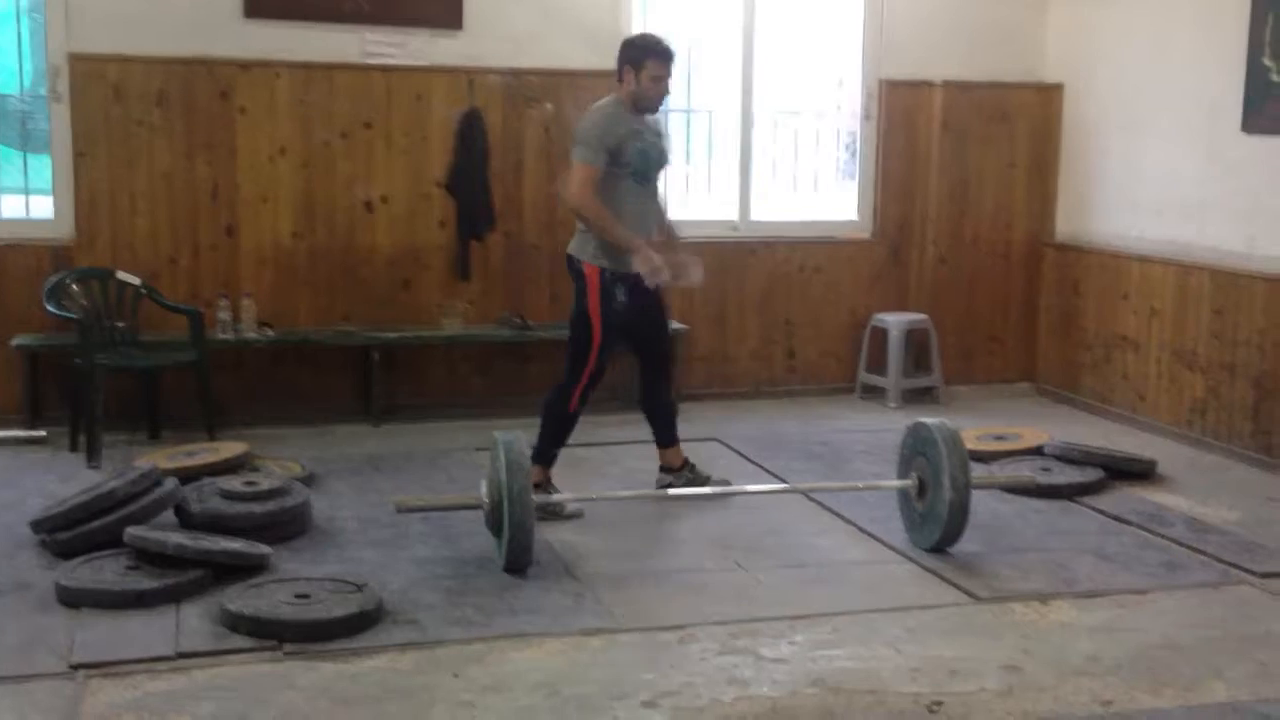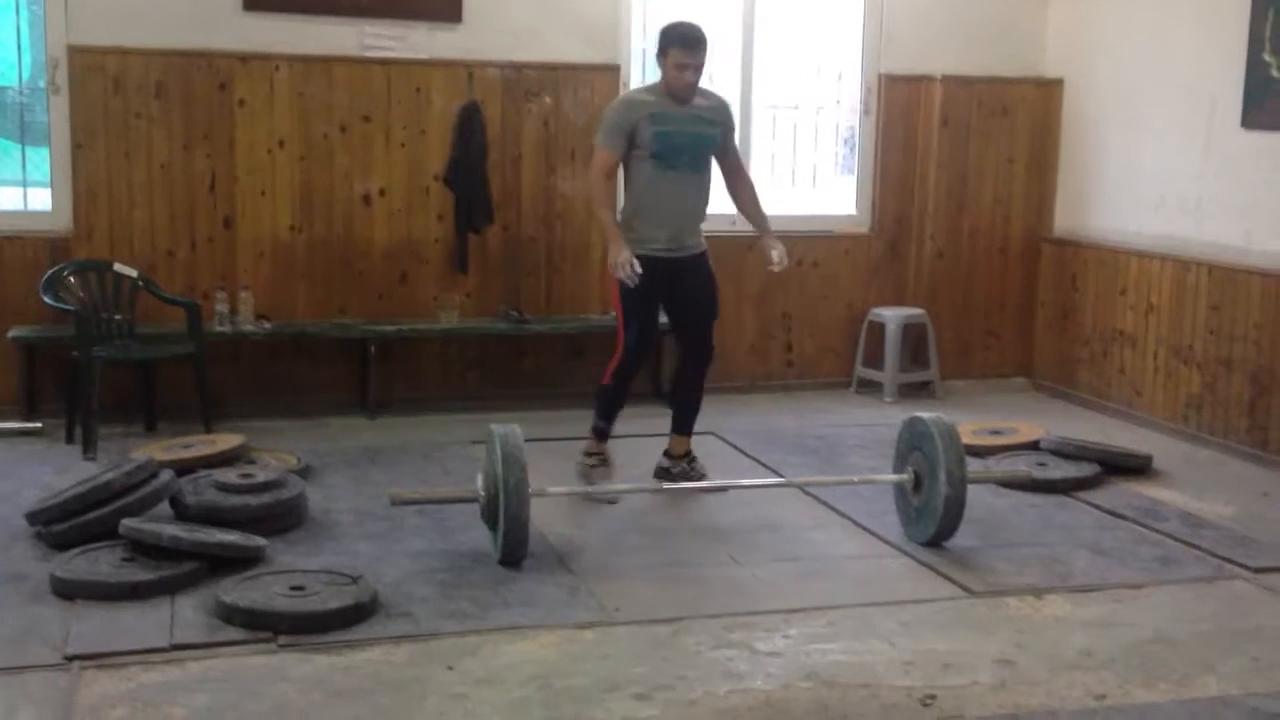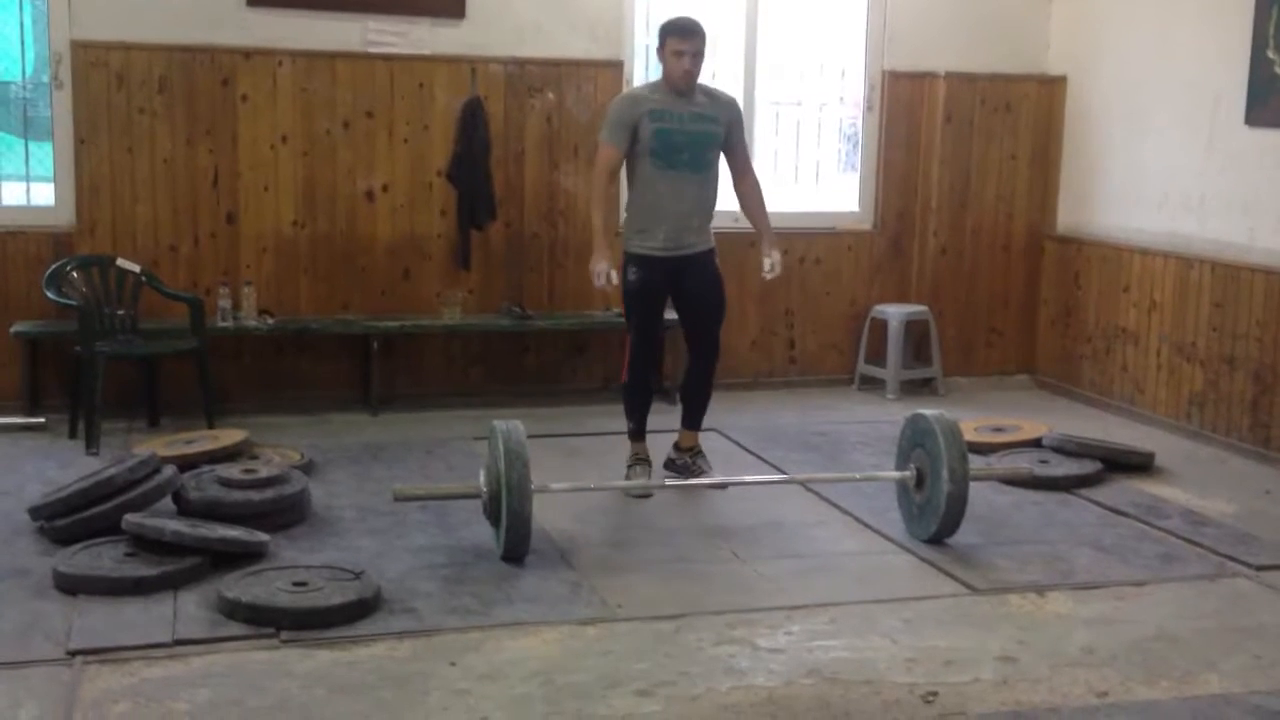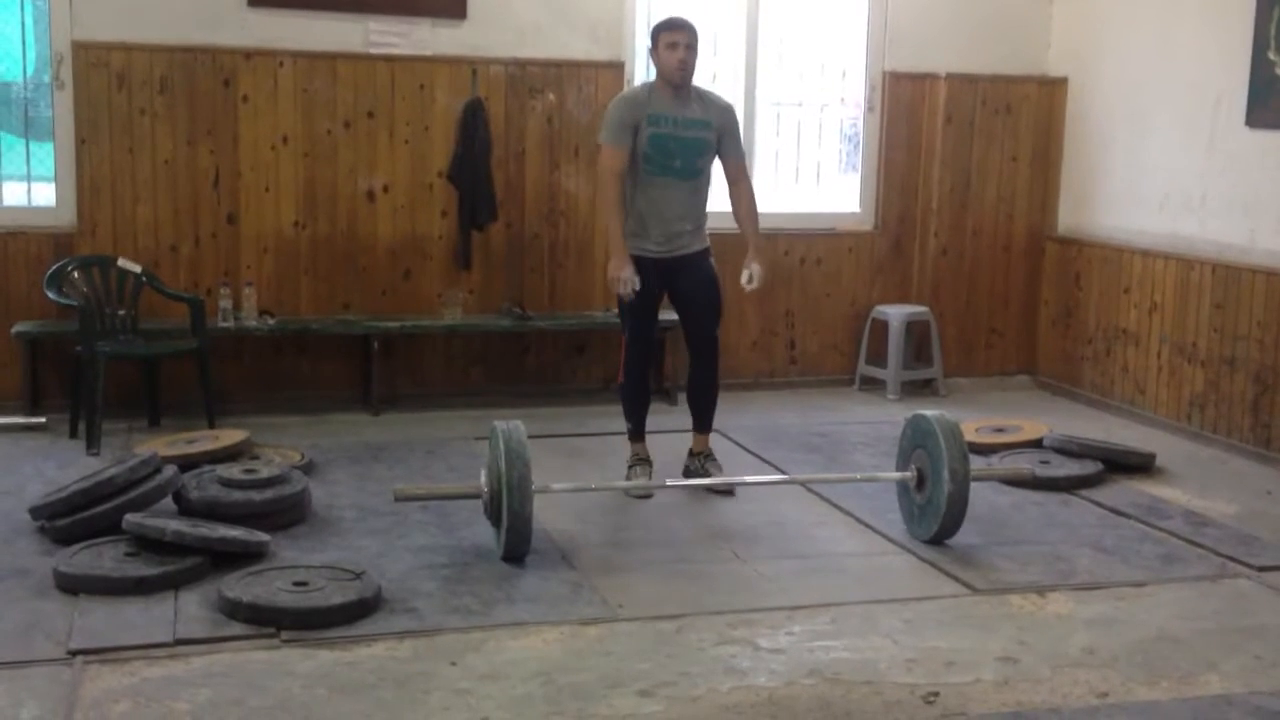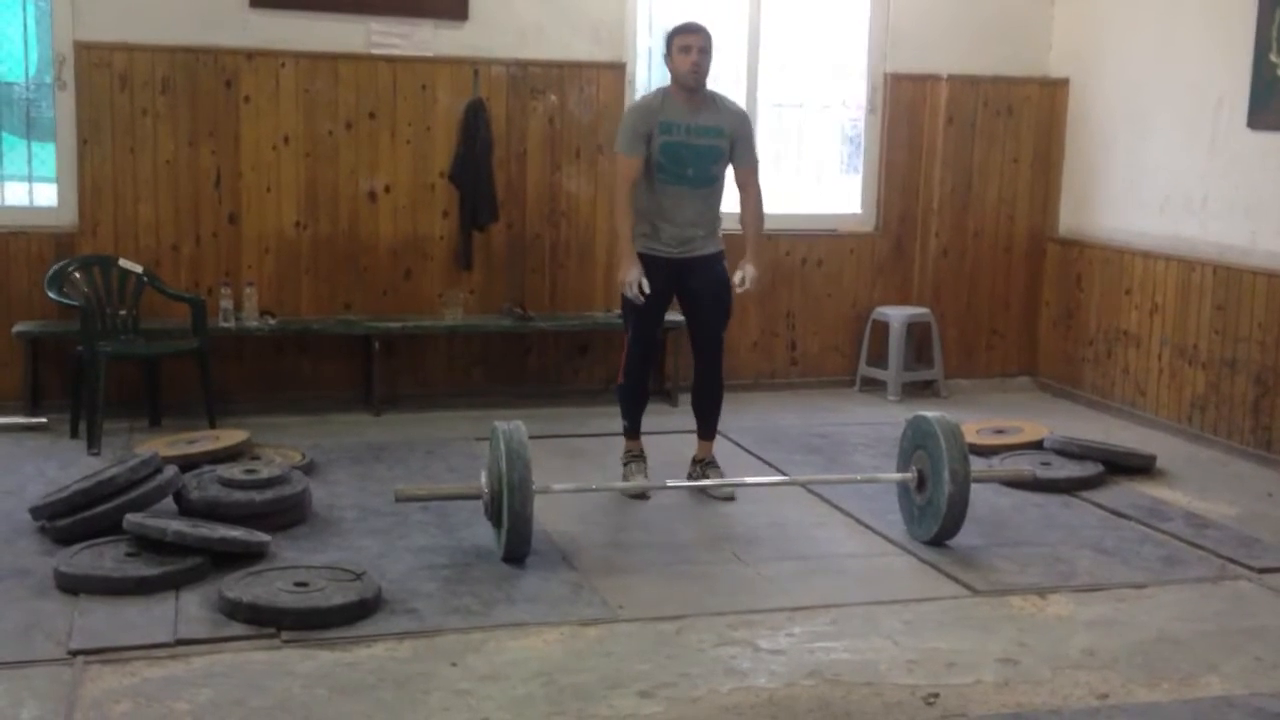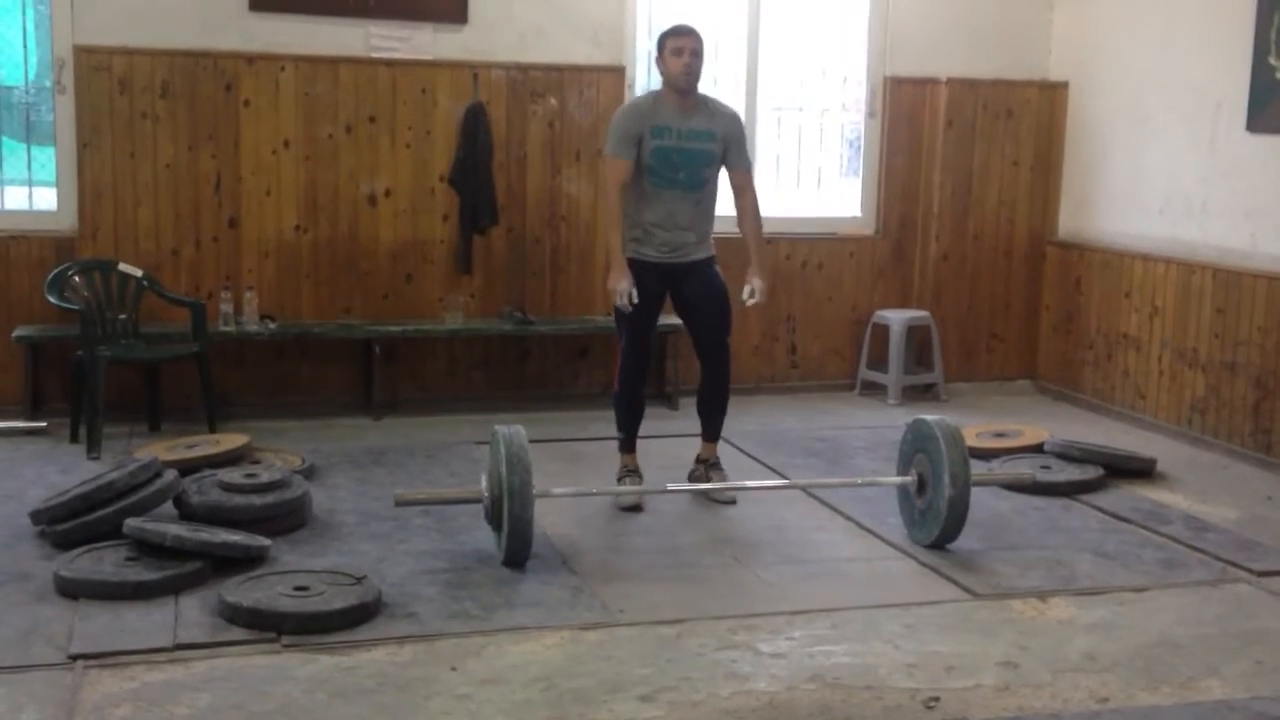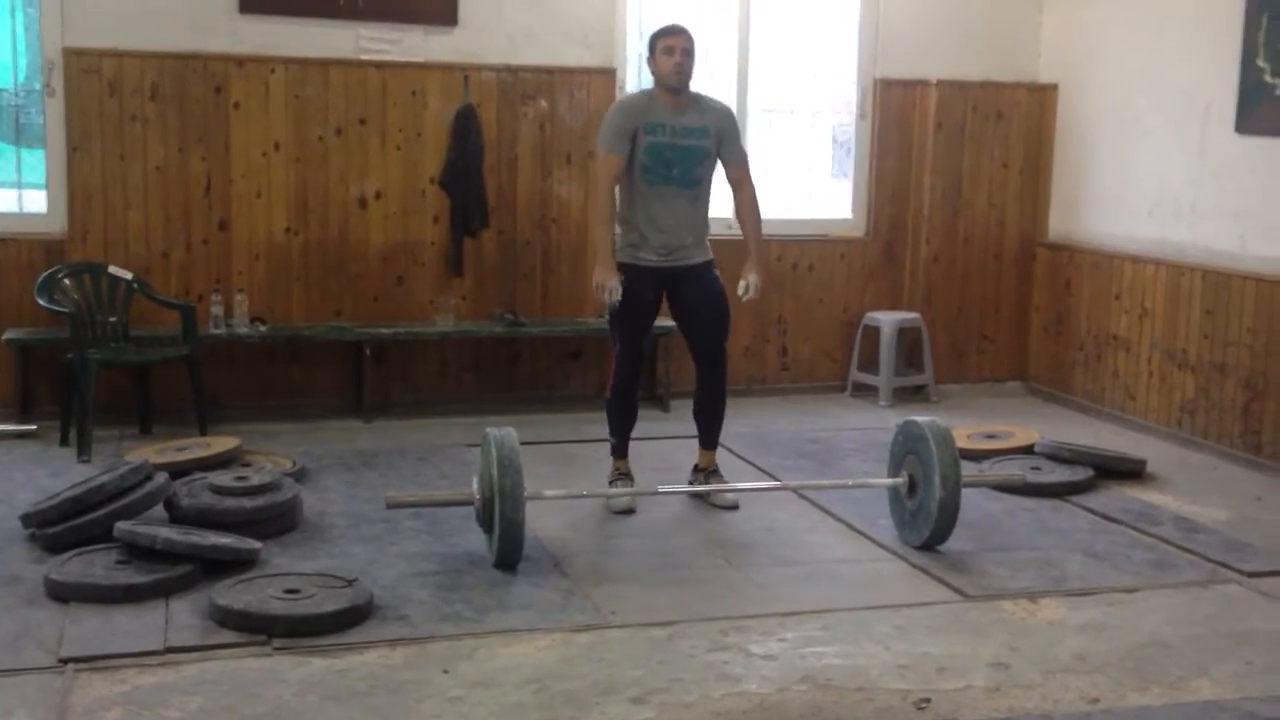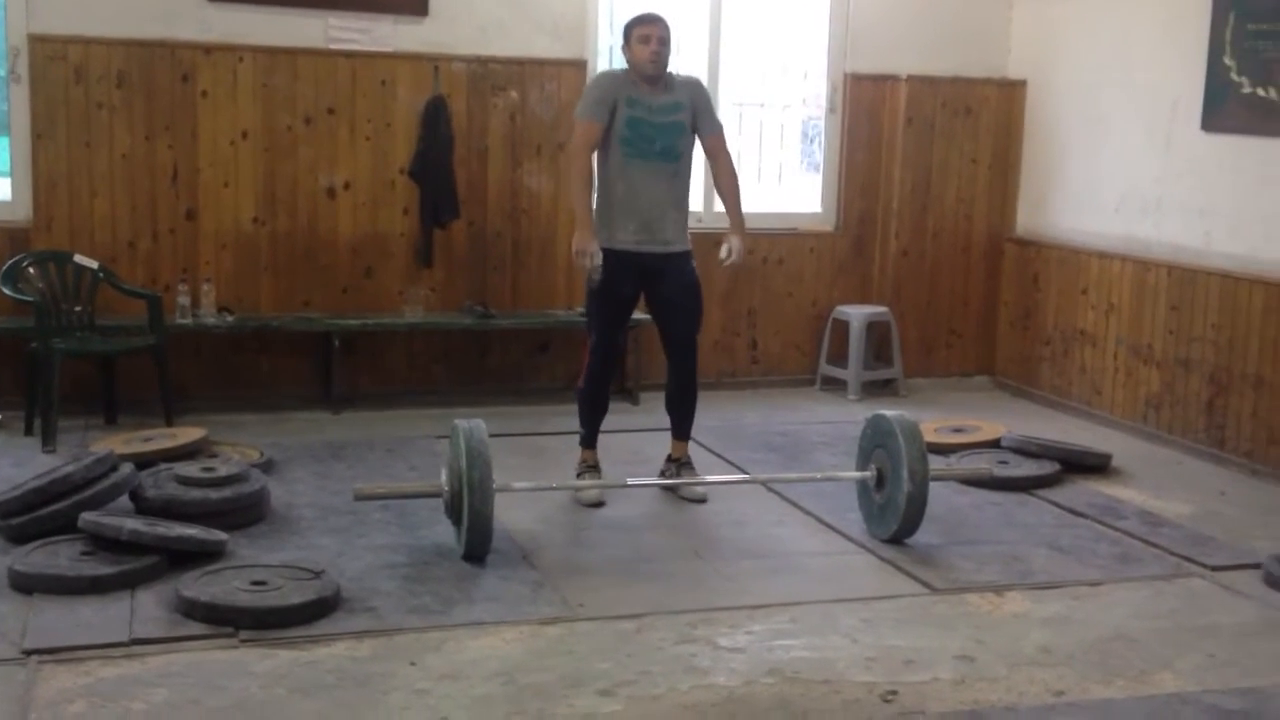
dt=0.3s
person 1, frame 1
left shoulder: (648, 126)
right shoulder: (603, 122)
right elbow: (579, 197)
left wrist: (674, 246)
right wrist: (639, 249)
left hip: (631, 268)
right hip: (601, 267)
left knee: (658, 363)
right knee: (584, 373)
left ankle: (674, 465)
right ankle: (536, 482)
person 1, frame 2
left shoulder: (716, 110)
right shoulder: (629, 108)
left elbow: (735, 176)
right elbow: (599, 178)
left wrist: (767, 234)
right wrist: (617, 242)
left hip: (690, 255)
right hip: (640, 255)
left knee: (698, 353)
right knee: (632, 352)
left ankle: (677, 455)
right ankle: (595, 450)
person 1, frame 3
left shoulder: (724, 108)
right shoulder: (632, 105)
left elbow: (743, 176)
right elbow: (603, 175)
left wrist: (767, 240)
right wrist: (600, 246)
left hip: (698, 253)
right hip: (644, 254)
left knee: (706, 351)
right knee: (643, 353)
left ankle: (686, 449)
right ankle: (638, 453)
person 1, frame 4
left shoulder: (719, 112)
right shoulder: (629, 106)
left elbow: (739, 182)
right elbow: (611, 180)
left wrist: (752, 252)
right wrist: (618, 254)
left hip: (693, 253)
right hip: (640, 255)
left knee: (706, 351)
right knee: (638, 354)
left ankle: (700, 453)
right ankle: (639, 454)
person 1, frame 5
left shoulder: (733, 118)
right shoulder: (644, 113)
left elbow: (749, 189)
right elbow: (625, 188)
left wrist: (750, 257)
right wrist: (628, 259)
left hip: (706, 256)
right hip: (651, 254)
left knee: (710, 357)
right knee: (640, 353)
left ankle: (704, 458)
right ankle: (633, 451)
person 1, frame 6
left shoulder: (726, 121)
right shoulder: (634, 116)
left elbow: (744, 194)
right elbow: (614, 193)
left wrist: (755, 266)
right wrist: (618, 265)
left hip: (697, 258)
right hip: (642, 258)
left knee: (717, 358)
right knee: (634, 361)
left ankle: (707, 460)
right ankle: (628, 466)
person 1, frame 7
left shoulder: (718, 116)
right shoulder: (628, 112)
left elbow: (743, 187)
right elbow: (604, 186)
left wrist: (753, 261)
right wrist: (605, 262)
left hip: (695, 262)
right hip: (637, 262)
left knee: (714, 363)
right knee: (627, 366)
left ankle: (706, 467)
right ankle: (619, 470)
person 1, frame 8
left shoulder: (691, 92)
right shoulder: (608, 87)
left elbow: (720, 158)
right elbow: (581, 154)
left wrist: (736, 226)
right wrist: (583, 228)
left hip: (674, 250)
right hip: (617, 249)
left knee: (684, 356)
right knee: (602, 356)
left ankle: (678, 460)
right ankle: (587, 461)
